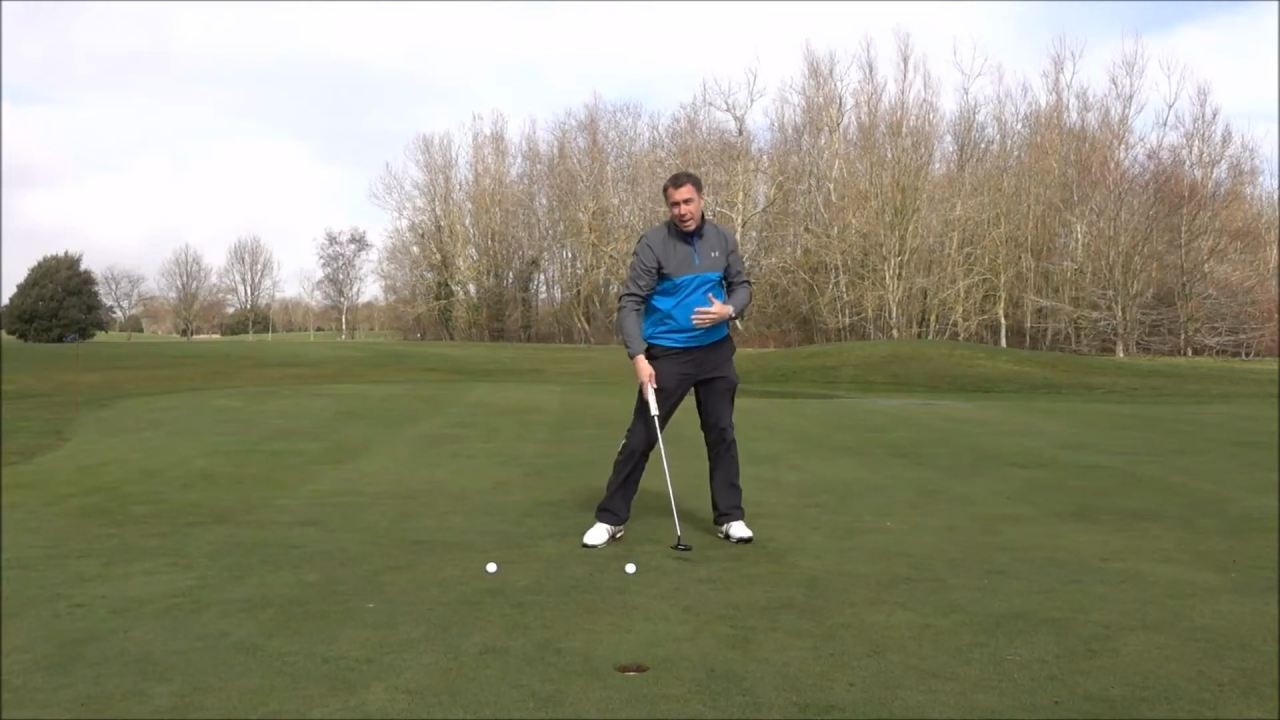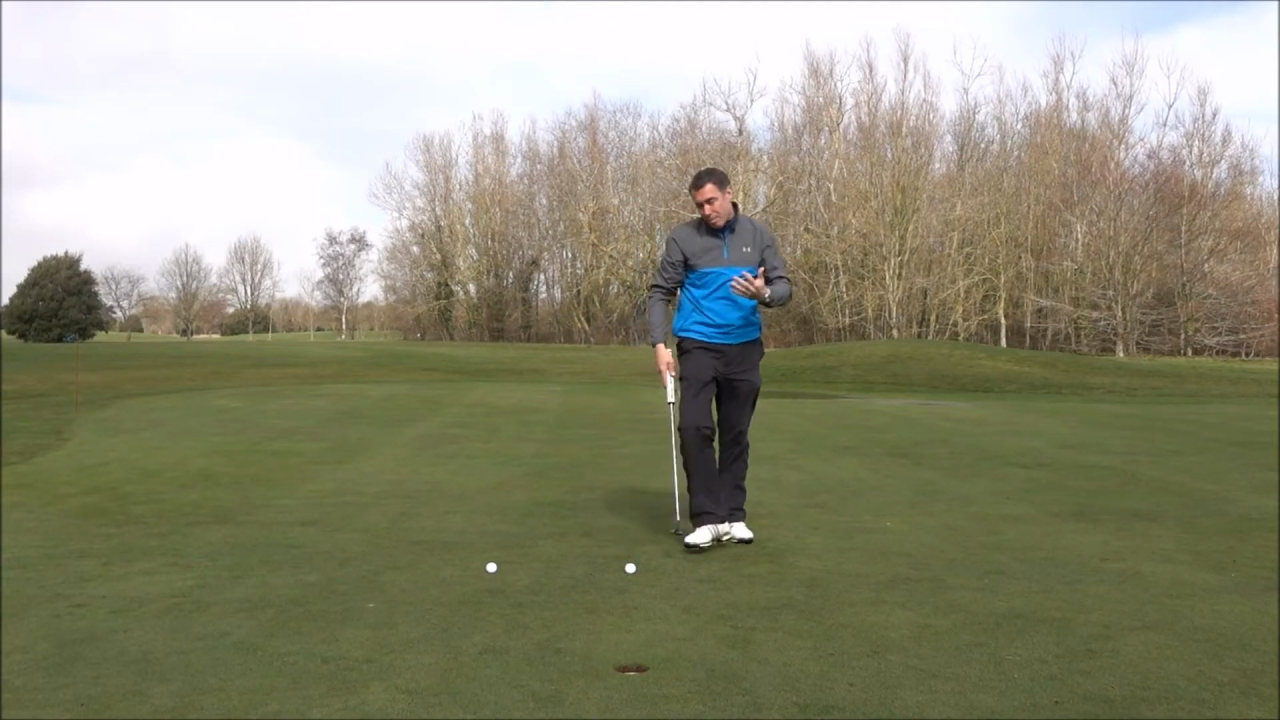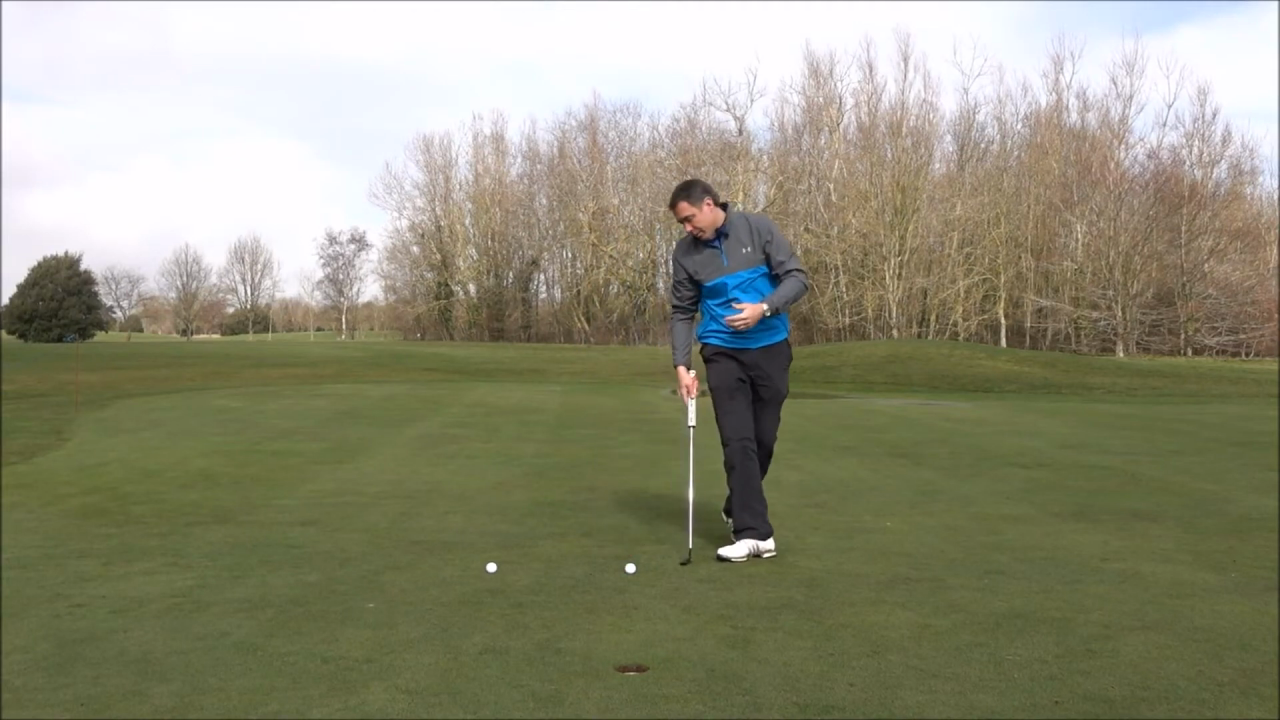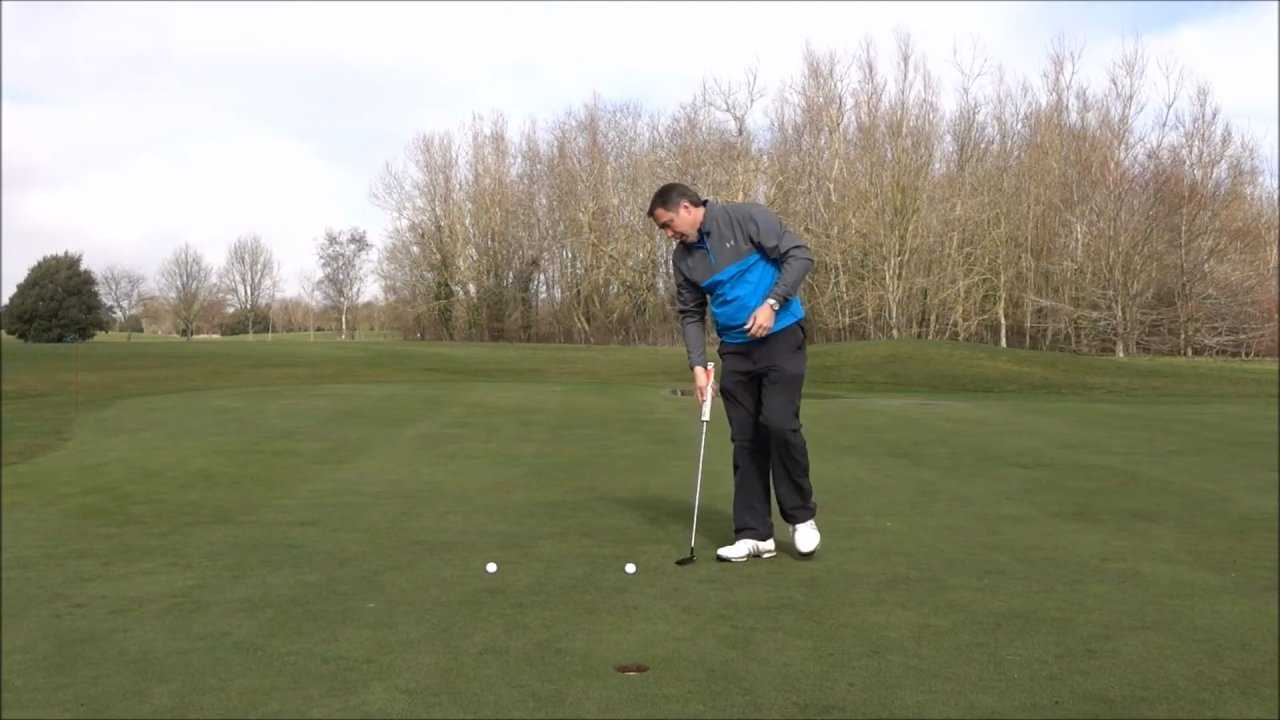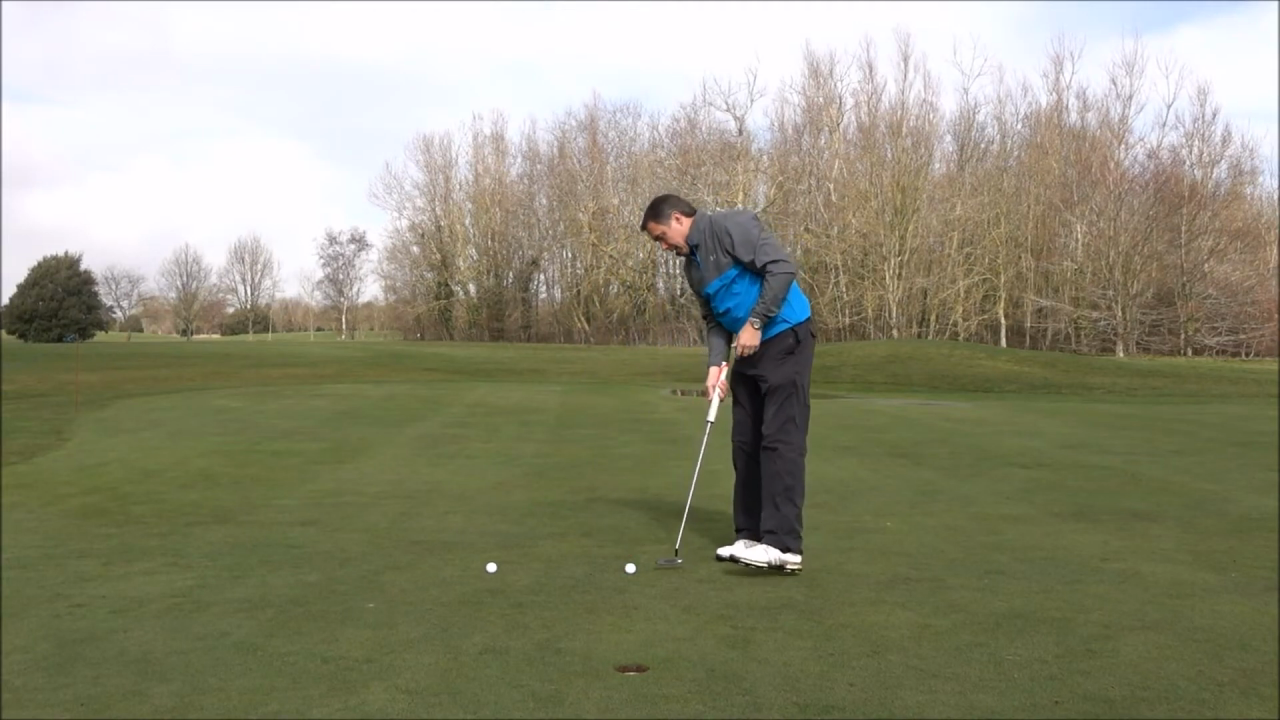
dt=0.3s
person 1, frame 1
left shoulder: (723, 238)
right shoulder: (652, 243)
left elbow: (742, 286)
right elbow: (630, 304)
left wrist: (729, 310)
right wrist: (638, 357)
left hip: (715, 350)
right hip: (666, 353)
left knee: (721, 433)
right knee: (641, 436)
left ankle: (730, 517)
right ankle: (610, 518)
person 1, frame 2
left shoulder: (758, 234)
right shoulder: (682, 237)
left elbow: (783, 287)
right elbow: (660, 294)
left wrist: (764, 292)
right wrist: (659, 344)
left hip: (744, 349)
right hip: (698, 347)
left knee: (735, 436)
right knee: (695, 426)
left ankle: (730, 515)
right ankle: (707, 518)
person 1, frame 3
left shoulder: (760, 228)
right shoulder: (685, 253)
left elbow: (796, 279)
right elbow: (682, 313)
left wrist: (763, 308)
right wrist: (681, 366)
left hip: (770, 350)
right hip: (723, 355)
left knee: (762, 440)
right knee: (738, 441)
left ankle: (737, 511)
right ankle: (754, 534)
person 1, frame 4
left shoulder: (746, 217)
right shoulder: (684, 257)
left elbow: (799, 254)
right elbow: (692, 316)
left wrist: (771, 304)
right wrist: (698, 366)
left hip: (782, 336)
right hip: (737, 347)
left knee: (780, 423)
right knee: (746, 438)
left ankle: (801, 515)
right ankle: (755, 534)
person 1, frame 5
left shoulder: (730, 226)
right shoulder: (691, 264)
left elbow: (781, 268)
right elbow: (714, 320)
left wrist: (755, 323)
right wrist: (715, 365)
left hip: (783, 338)
right hip: (748, 350)
left knee: (780, 437)
right knee: (746, 442)
left ankle: (782, 544)
right ankle: (752, 534)
